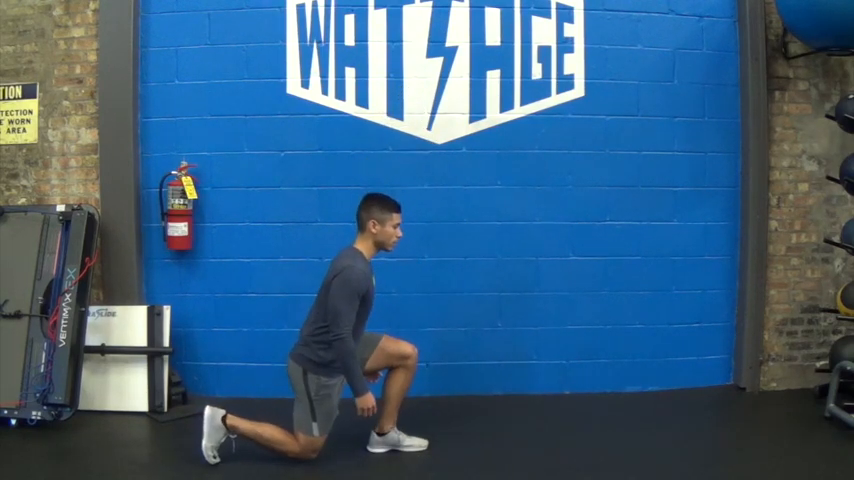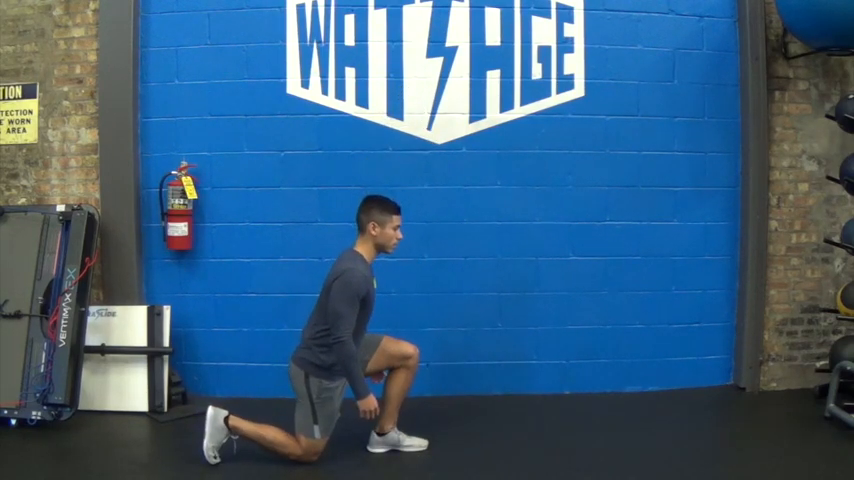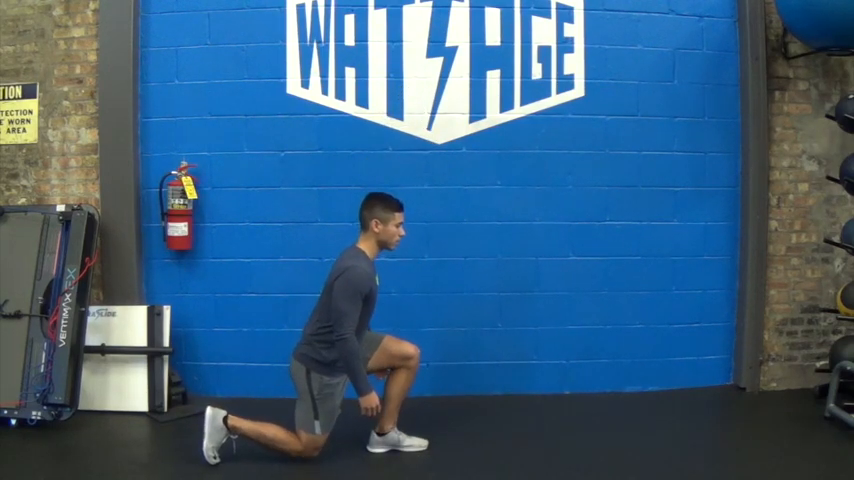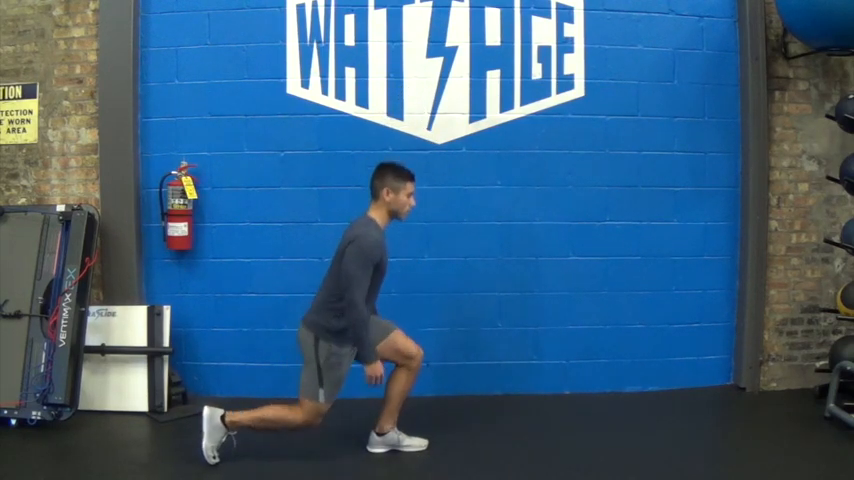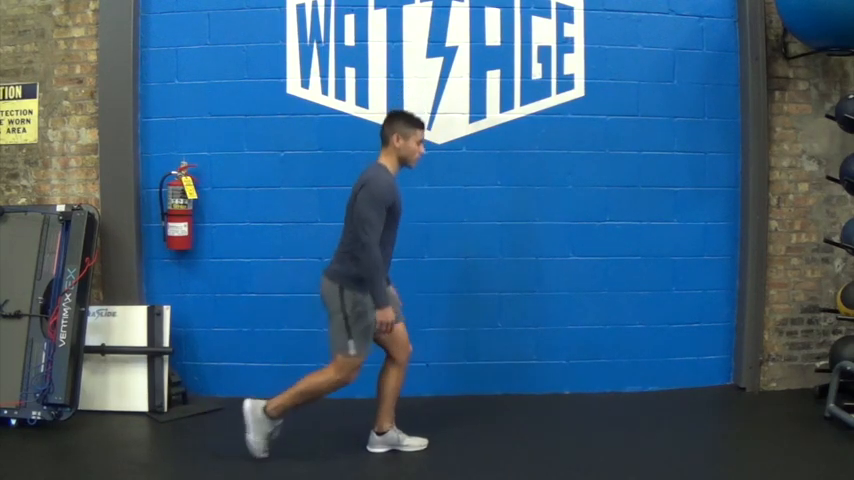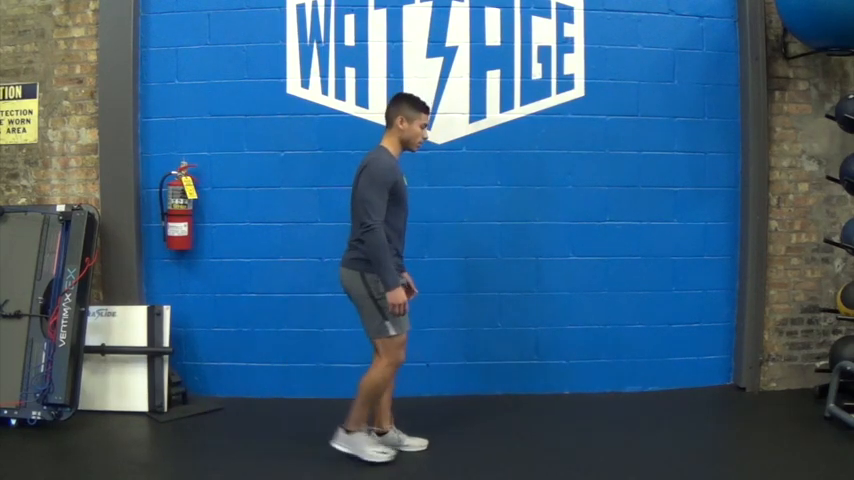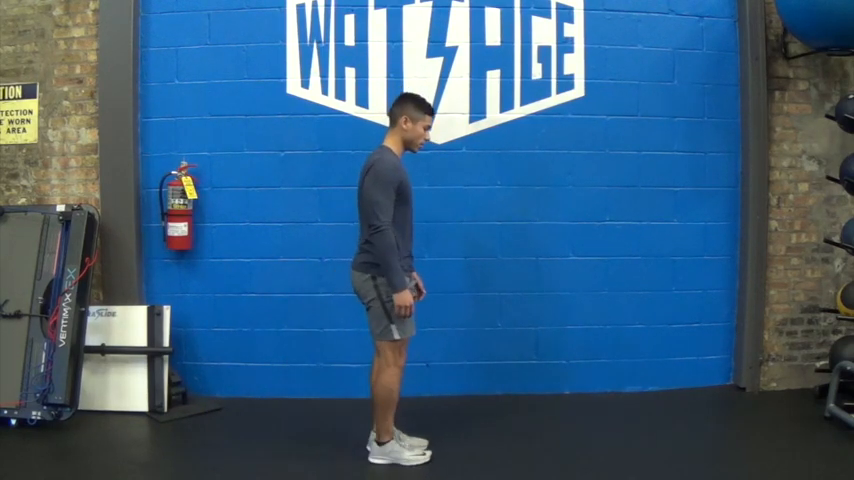
dt=0.2s
person 1, frame 1
left shoulder: (356, 261)
right shoulder: (352, 272)
right elbow: (340, 336)
left wrist: (363, 364)
right wrist: (360, 391)
left hip: (333, 352)
right hip: (319, 364)
left knee: (407, 355)
right knee: (306, 449)
left ankle: (385, 433)
right ankle: (225, 422)
person 1, frame 2
left shoulder: (358, 263)
right shoulder: (353, 275)
right elbow: (340, 340)
left wrist: (367, 365)
right wrist: (362, 393)
left hip: (334, 354)
right hip: (320, 366)
left knee: (409, 355)
right knee: (307, 452)
left ankle: (385, 433)
right ankle: (227, 422)
person 1, frame 3
left shoulder: (360, 260)
right shoulder: (355, 272)
right elbow: (343, 338)
left wrist: (368, 360)
right wrist: (364, 391)
left hip: (338, 349)
right hip: (322, 363)
left knee: (409, 355)
right knee: (307, 448)
left ankle: (384, 433)
right ankle: (226, 422)
person 1, frame 4
left shoulder: (370, 230)
right shoulder: (366, 239)
right elbow: (353, 302)
left wrist: (372, 329)
right wrist: (370, 358)
left hip: (350, 323)
right hip: (330, 333)
left knee: (411, 355)
right knee: (308, 416)
left ankle: (384, 433)
right ankle: (226, 421)
person 1, frame 5
left shoulder: (383, 180)
right shoulder: (378, 183)
right elbow: (366, 245)
left wrist: (385, 287)
right wrist: (383, 305)
left hip: (368, 285)
right hip: (351, 287)
left knee: (401, 350)
right knee: (345, 368)
left ankle: (384, 432)
right ankle: (266, 411)
person 1, frame 6
left shoulder: (388, 164)
right shoulder: (379, 165)
right elbow: (370, 229)
left wrist: (400, 272)
right wrist: (391, 284)
left hip: (379, 271)
right hip: (368, 273)
left knee: (389, 352)
right knee: (391, 354)
left ankle: (384, 431)
right ankle: (351, 432)
person 1, frame 7
left shoulder: (390, 163)
right shoulder: (384, 166)
right elbow: (380, 231)
left wrist: (408, 273)
right wrist: (398, 286)
left hip: (387, 273)
right hip: (380, 277)
left knee: (389, 356)
right knee: (392, 359)
left ankle: (386, 433)
right ankle: (383, 444)
